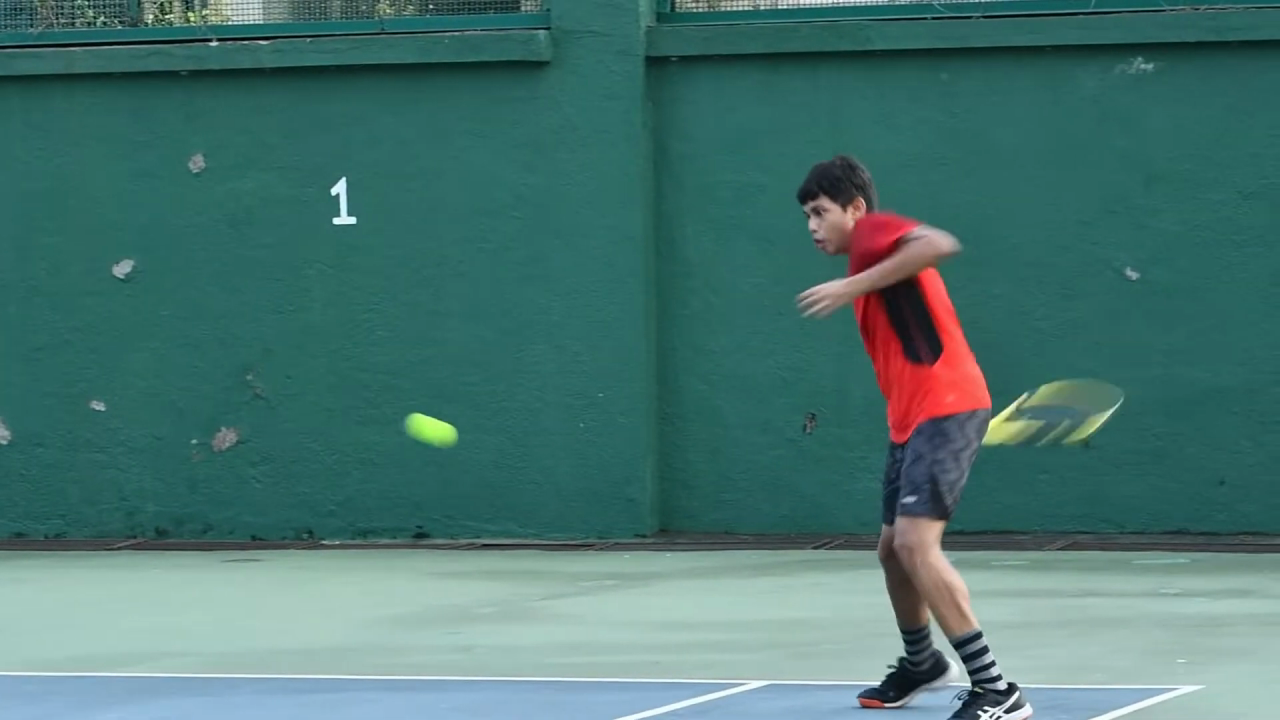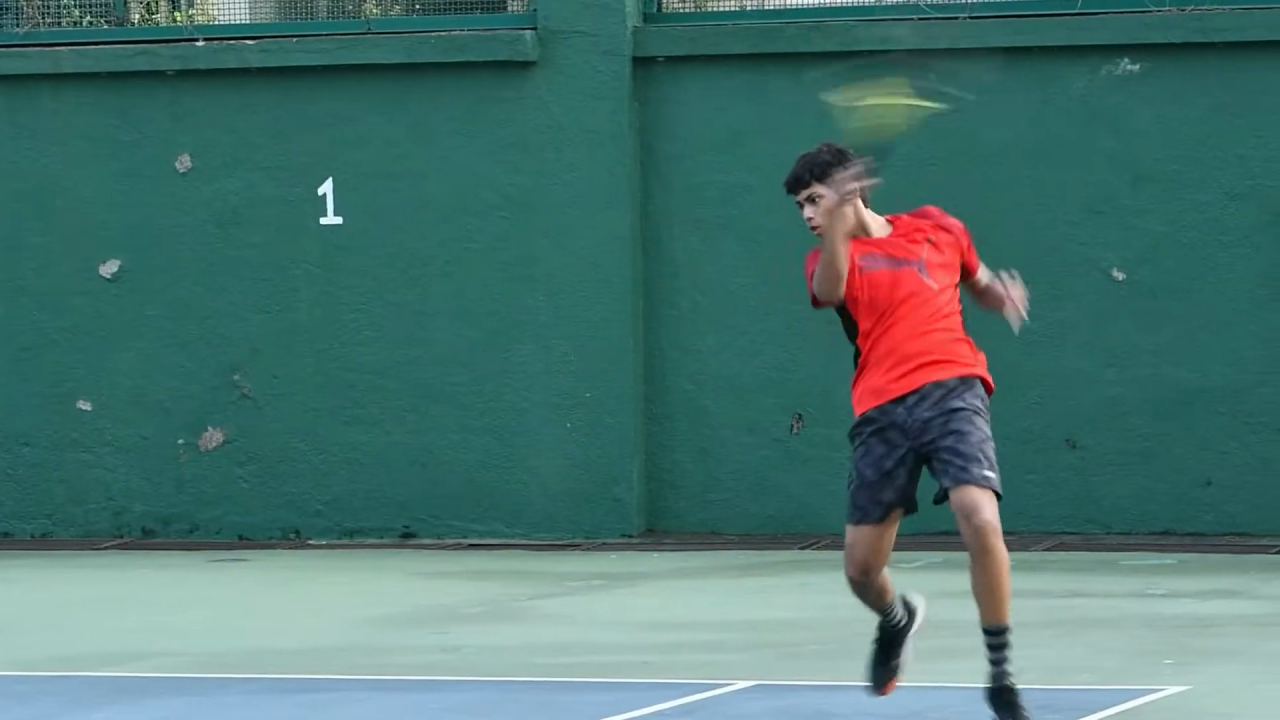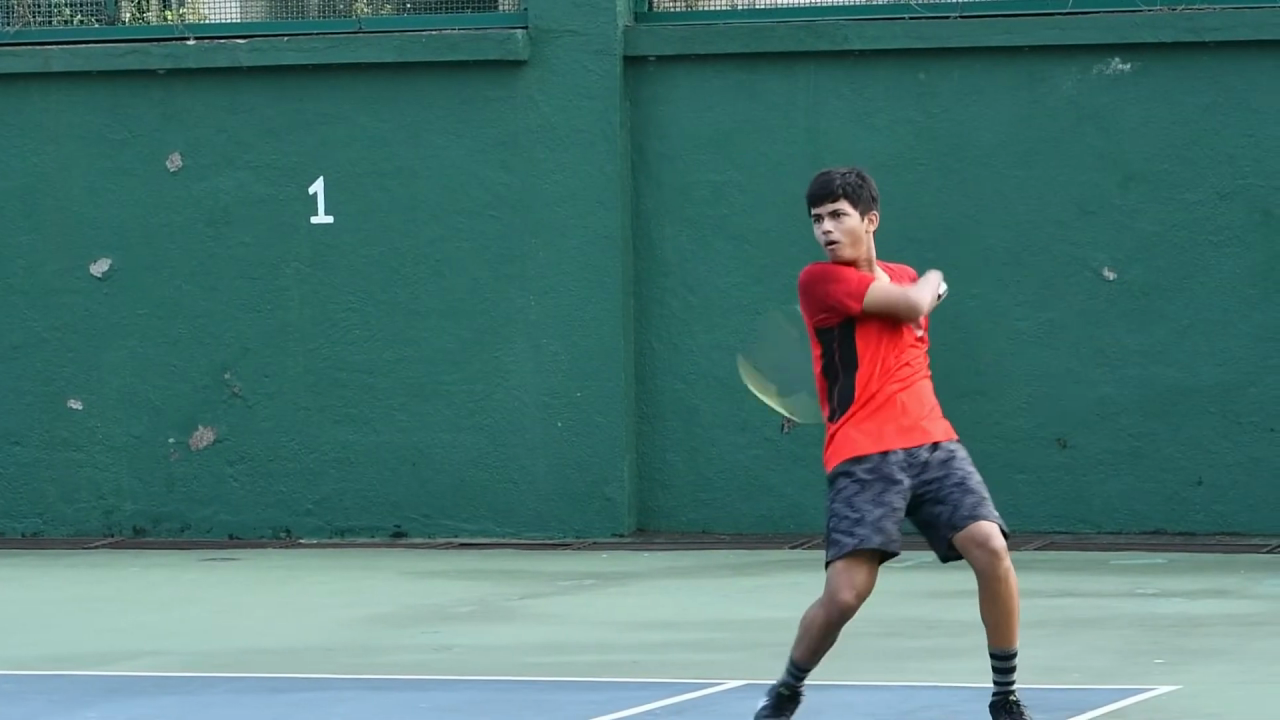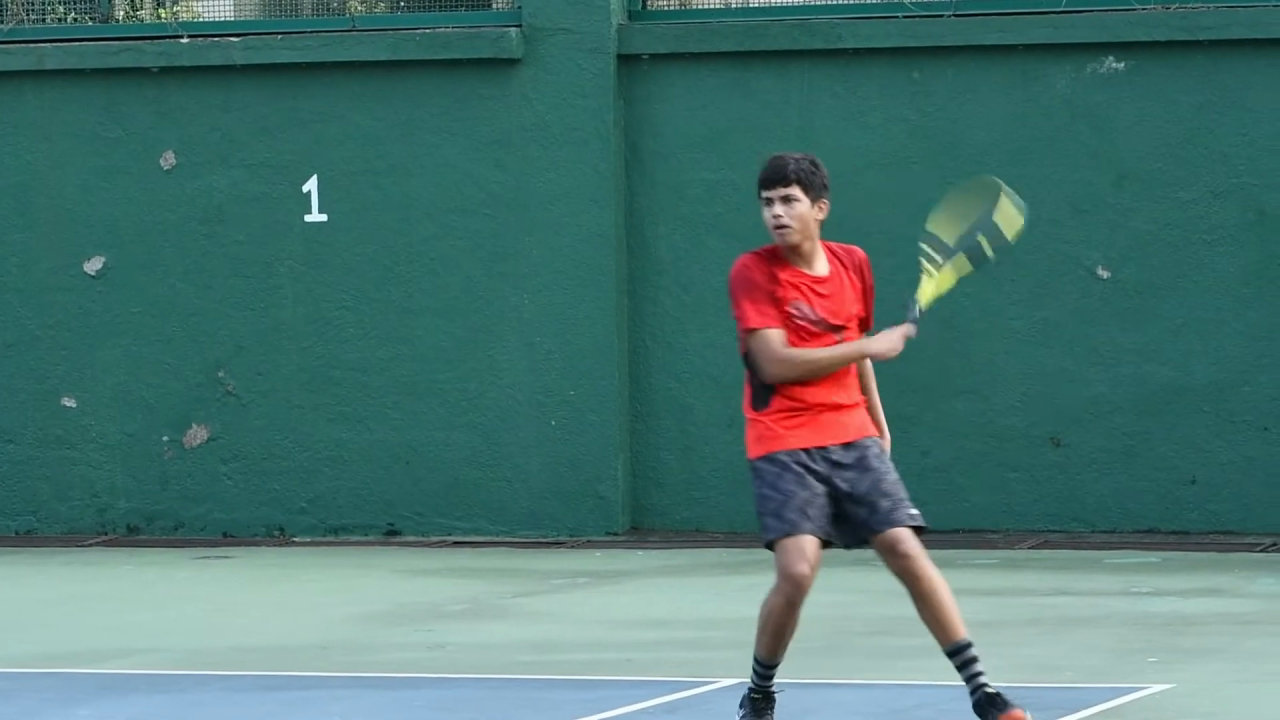
dt=0.4s
person 1, frame 1
left shoulder: (875, 233)
right shoulder: (871, 291)
left elbow: (939, 246)
left wrist: (849, 287)
left hip: (945, 412)
right hip: (911, 425)
left knee: (916, 545)
right knee: (893, 548)
right ankle: (922, 663)
person 1, frame 2
left shoulder: (934, 226)
right shoulder: (826, 261)
left elbow: (980, 286)
right elbow: (826, 288)
left wrist: (1005, 291)
right wrist: (839, 216)
left hip: (953, 391)
right hip: (881, 411)
left knee: (979, 519)
right knee: (861, 565)
right ankle: (898, 618)
person 1, frame 3
left shoulder: (905, 279)
right shoulder: (819, 279)
right elbow: (912, 308)
right wrist: (931, 285)
left hip: (933, 444)
right hip: (861, 458)
left knee: (990, 549)
right knee: (843, 595)
person 1, frame 4
left shoulder: (853, 264)
right shoulder: (753, 273)
right elbow: (777, 366)
left wrist: (878, 425)
right wrist: (869, 348)
left hip: (853, 439)
right hip: (782, 447)
left knee: (908, 552)
right knee: (797, 569)
